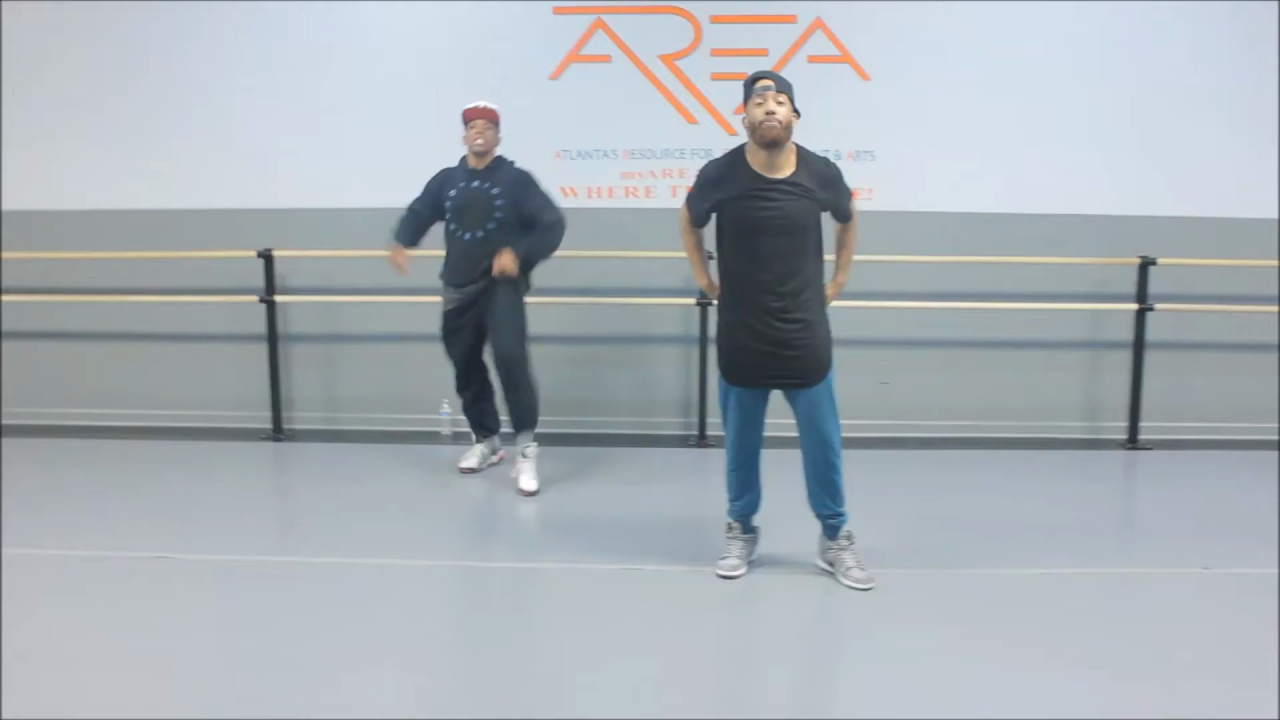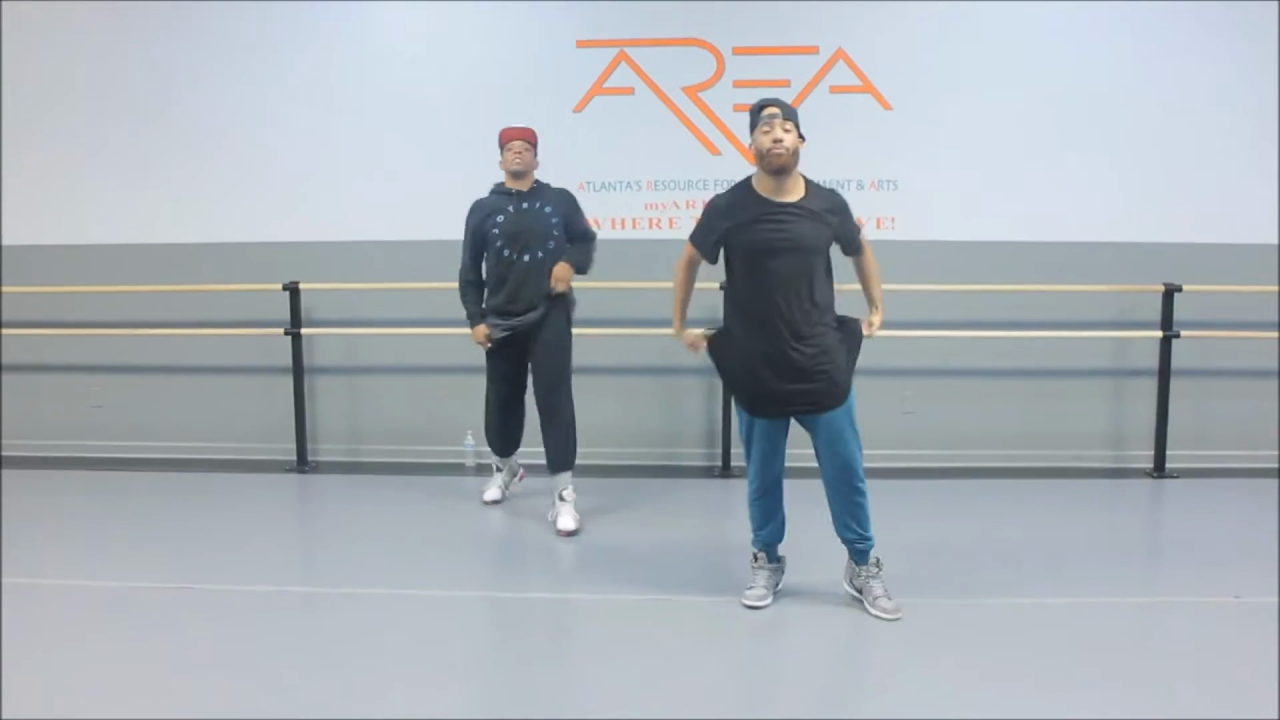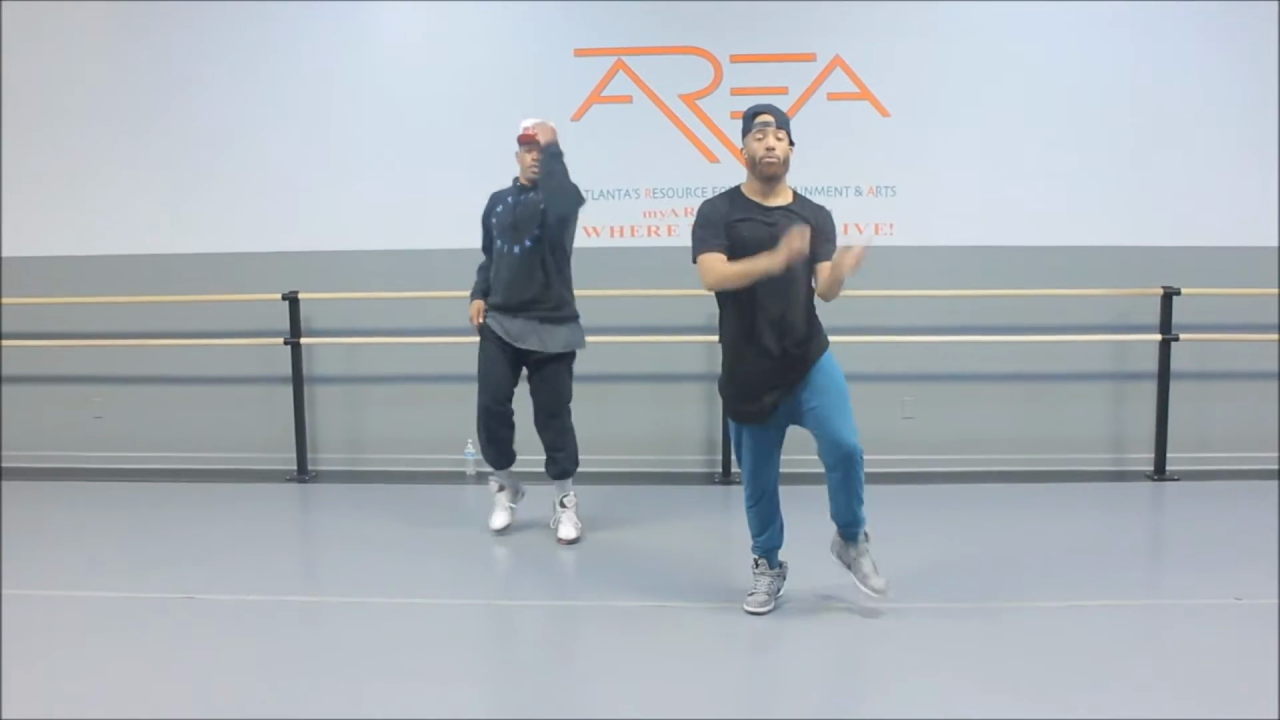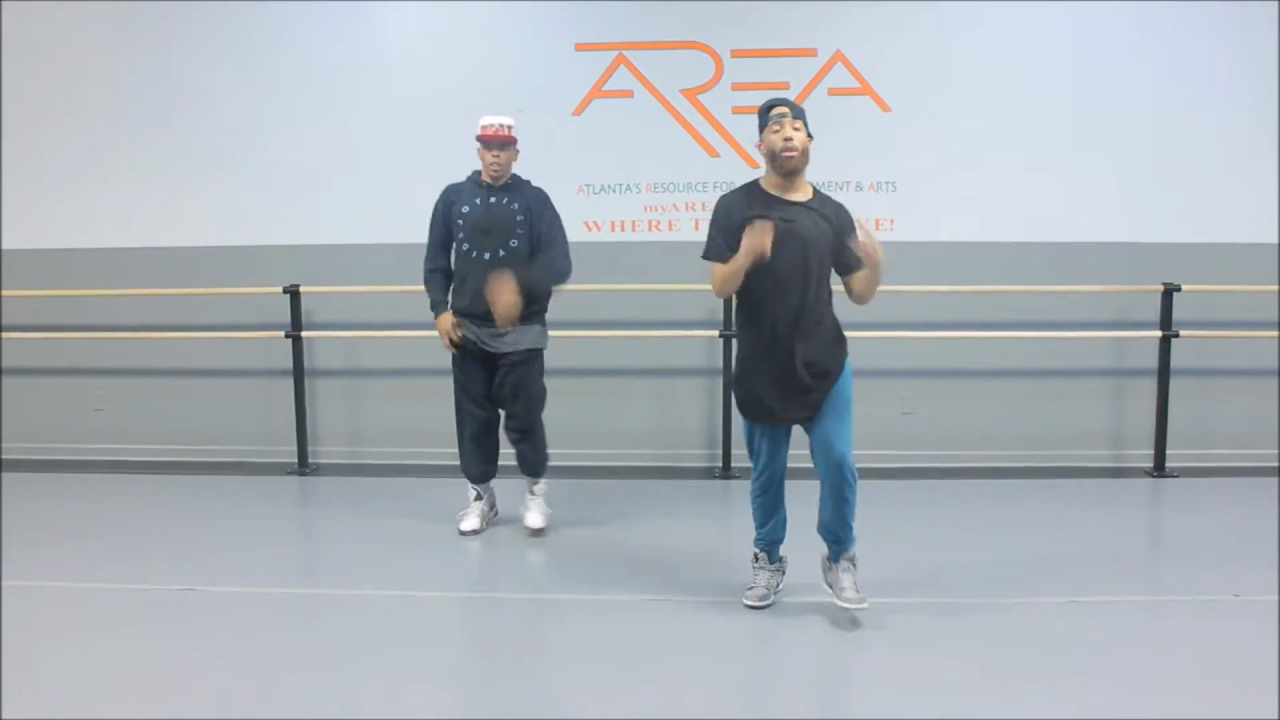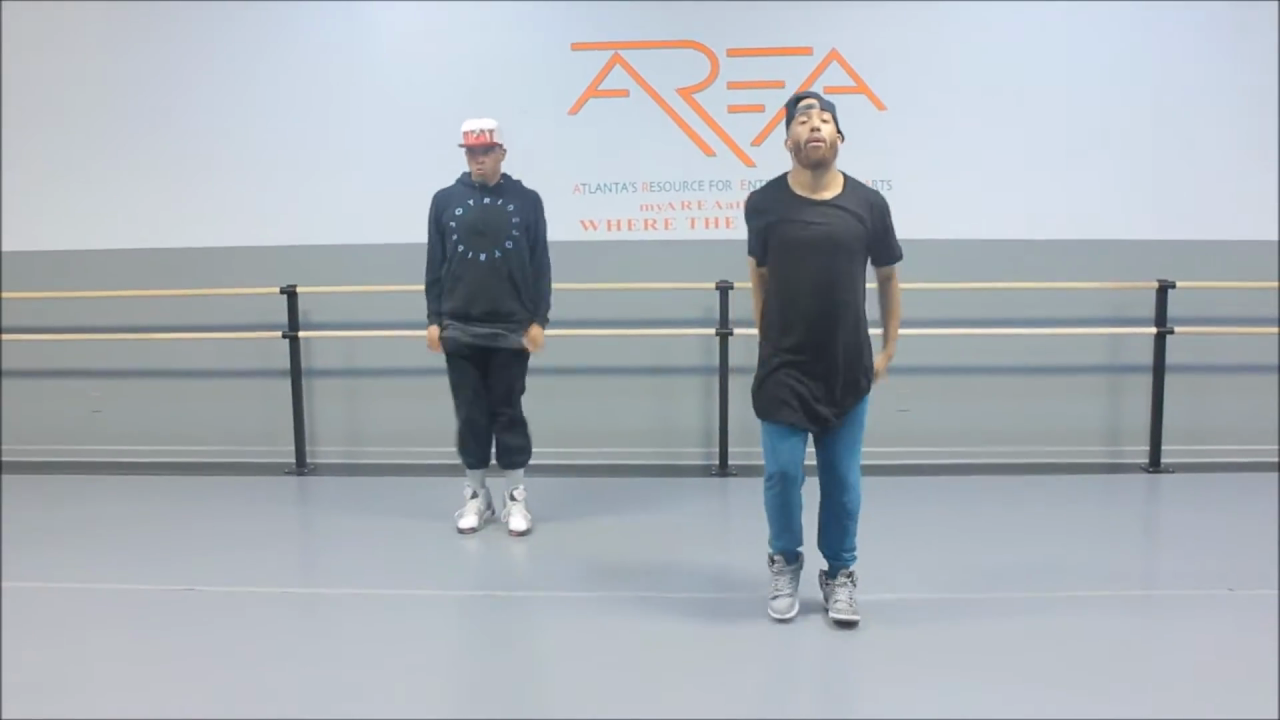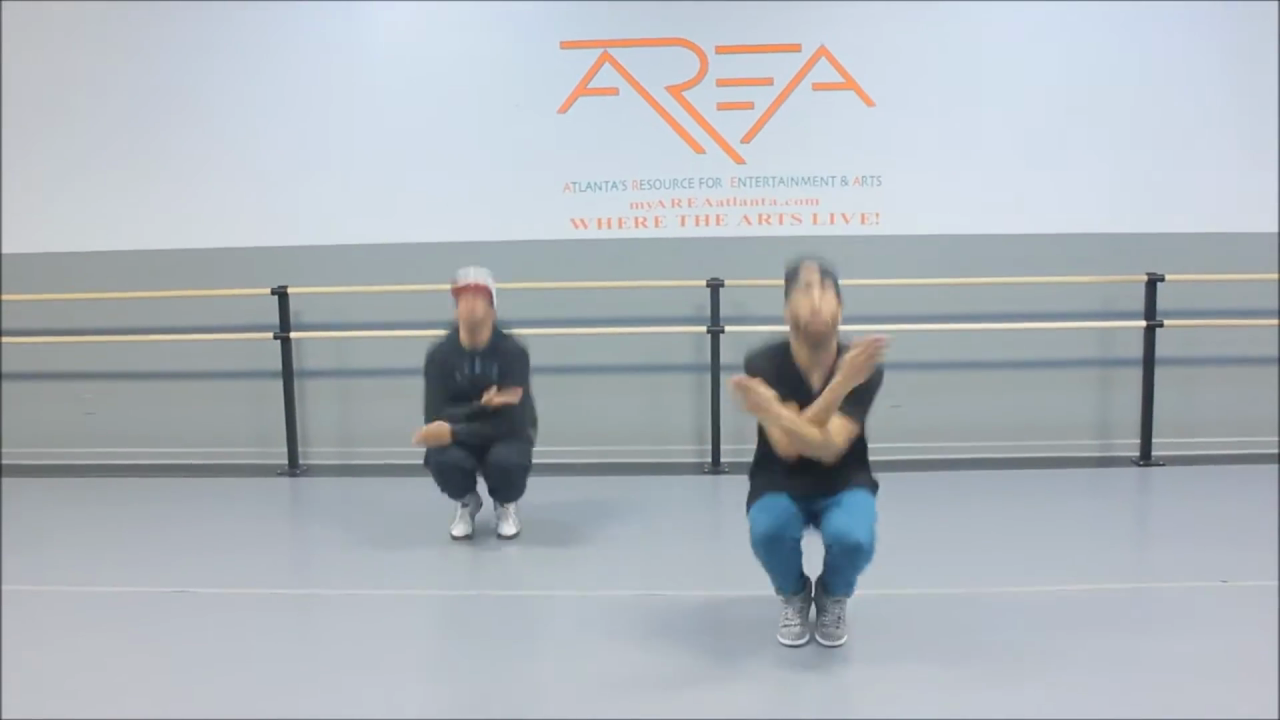
dt=0.5s
person 1, frame 1
left shoulder: (822, 173)
right shoulder: (719, 174)
left elbow: (847, 219)
right elbow: (689, 221)
left wrist: (839, 278)
right wrist: (703, 277)
left hip: (804, 333)
right hip: (741, 335)
left knee: (823, 442)
right knee: (741, 442)
left ankle: (836, 541)
right ankle: (741, 532)
person 1, frame 2
left shoulder: (828, 204)
right shoulder: (727, 207)
left elbow: (859, 248)
right elbow: (691, 259)
left wrist: (876, 307)
right wrist: (681, 326)
left hip: (822, 363)
right hip: (754, 367)
left knee: (845, 468)
right knee: (763, 472)
left ankle: (863, 566)
right ankle: (766, 562)
person 1, frame 3
left shoulder: (812, 214)
right shoulder: (718, 211)
left elbow: (827, 289)
right elbow: (713, 276)
left wrist: (842, 267)
right wrist: (775, 260)
left hip: (809, 357)
right hip: (748, 370)
left knee: (845, 449)
right knee: (758, 477)
left ankle: (851, 537)
right ankle: (768, 566)
person 1, frame 4
left shoulder: (832, 212)
right shoulder: (735, 205)
left elbow: (861, 294)
right elbow: (721, 285)
left wrist: (872, 262)
right wrist: (746, 255)
left hip: (825, 363)
right hip: (762, 368)
left knee: (838, 465)
right knee: (767, 471)
left ankle: (839, 559)
right ankle: (768, 560)
person 1, frame 5
left shoulder: (869, 204)
right shoulder: (764, 203)
left elbow: (888, 274)
left wrist: (889, 341)
left hip: (847, 371)
right hip: (783, 369)
left knee: (842, 479)
right knee: (782, 473)
left ankle: (839, 575)
right ankle: (785, 566)
person 1, frame 6
left shoulder: (865, 368)
right shoulder: (762, 366)
left elbow: (829, 450)
right elbow: (787, 444)
right wrist: (839, 387)
left hip: (843, 482)
right hip: (780, 483)
left knee: (853, 539)
right knee: (769, 531)
left ankle: (833, 597)
right ankle: (794, 595)
person 2, frame 1
left shoulder: (516, 180)
right shoulder: (445, 181)
left elbow: (553, 226)
right elbow: (416, 216)
left wrist: (520, 254)
right wrist: (400, 244)
left hip: (501, 287)
right hip: (459, 290)
left knee: (511, 358)
right knee: (466, 369)
left ankle: (526, 451)
right ankle: (486, 441)
person 2, frame 2
left shoulder: (561, 201)
right shoulder: (483, 209)
left elbow: (586, 242)
right elbow: (470, 270)
left wrist: (571, 263)
right wrist: (476, 319)
left hip: (551, 316)
right hip: (503, 320)
left knee: (554, 399)
right knee: (503, 399)
left ankle: (564, 493)
right ankle: (505, 466)
person 2, frame 3
left shoulder: (562, 196)
right shoulder: (498, 201)
left elbow: (561, 204)
left wrist: (552, 148)
right wrist: (478, 295)
left hip: (550, 324)
right hip: (499, 322)
left knee: (552, 414)
right knee: (492, 406)
left ankle: (565, 501)
right ankle: (506, 486)
person 2, frame 4
left shoulder: (534, 198)
right shoulder: (454, 196)
left elbow: (558, 262)
right elbow: (436, 259)
left wrist: (521, 288)
right wrist: (440, 308)
left hip: (521, 329)
right hip: (469, 329)
left knee: (524, 414)
right knee: (474, 416)
left ankle: (535, 492)
right ankle: (481, 497)
person 2, frame 5
left shoulder: (526, 200)
right shoulder: (445, 200)
left elbow: (539, 265)
right elbow: (436, 264)
left wrist: (539, 319)
right wrist: (433, 319)
left hip: (512, 328)
right hip: (459, 327)
left knee: (507, 411)
right knee: (470, 414)
left ankle: (515, 498)
right ankle: (477, 496)
person 2, frame 6
left shoulder: (512, 354)
right shoulder: (440, 356)
left elbow: (512, 424)
right elbow: (437, 419)
left wrist: (452, 431)
right wrist: (481, 405)
left hip: (503, 434)
right hip: (455, 434)
left knee: (508, 461)
right knee: (444, 462)
left ankle: (505, 505)
right ankle: (467, 502)
